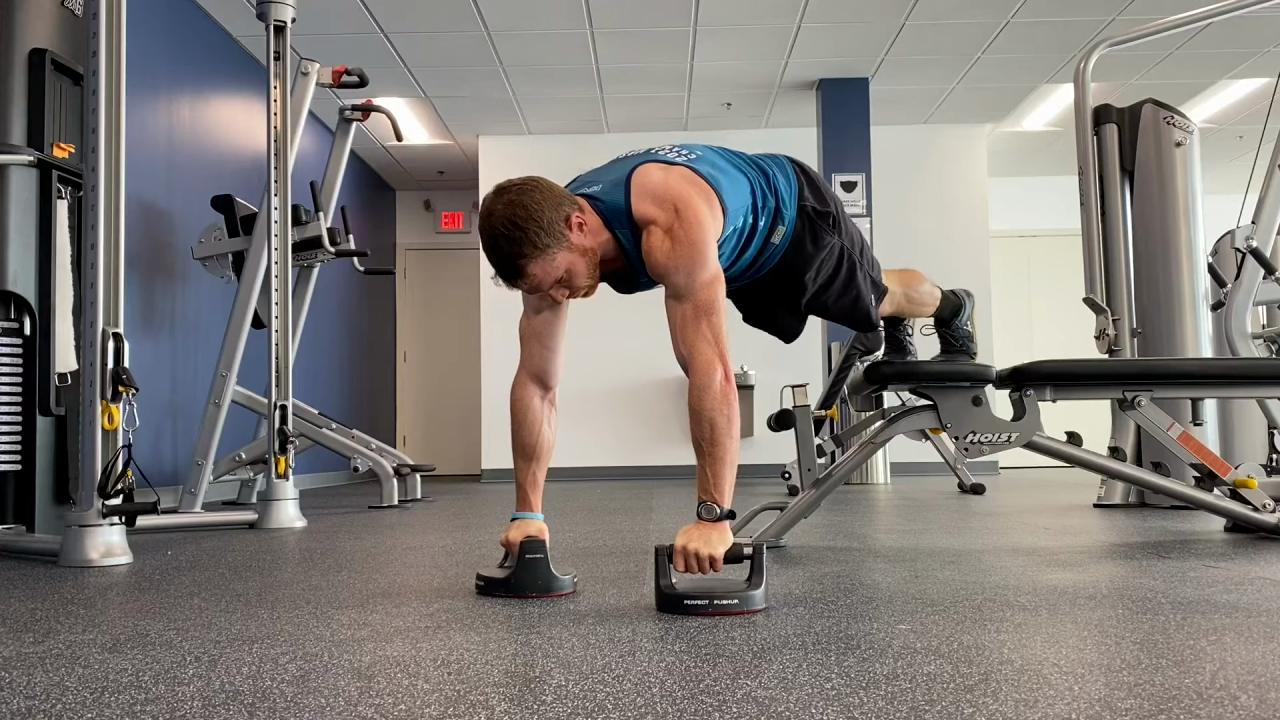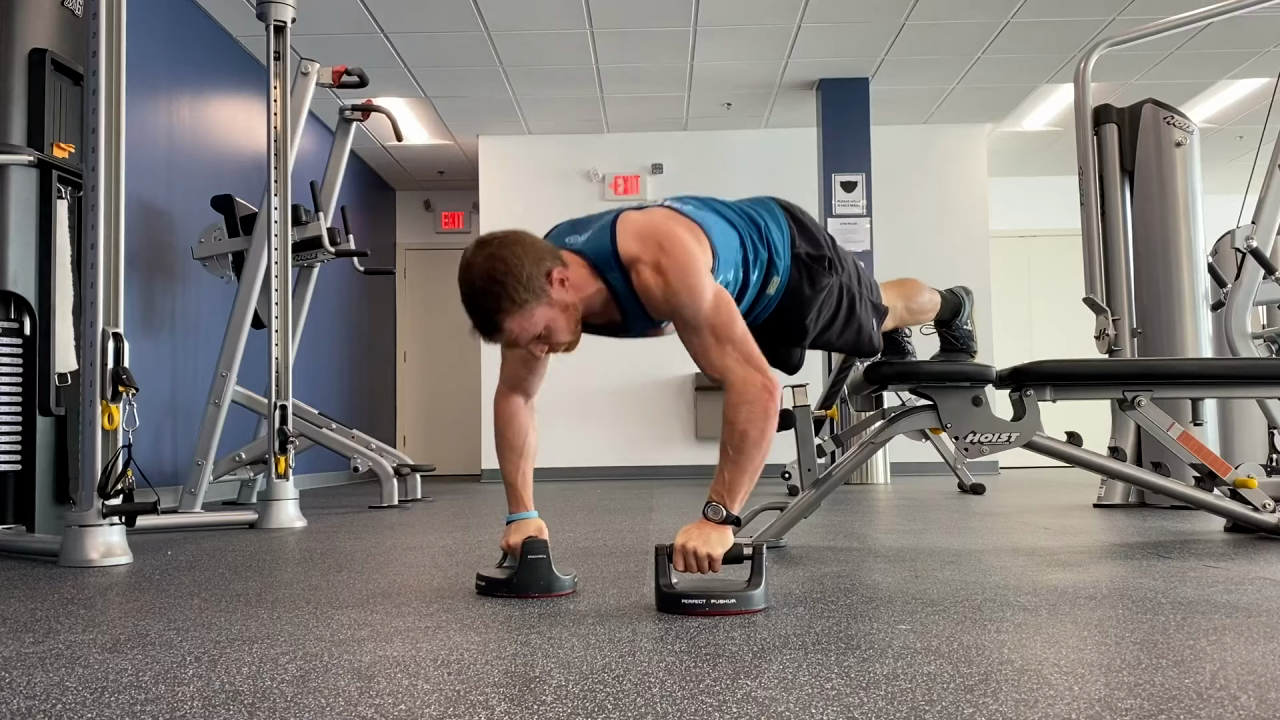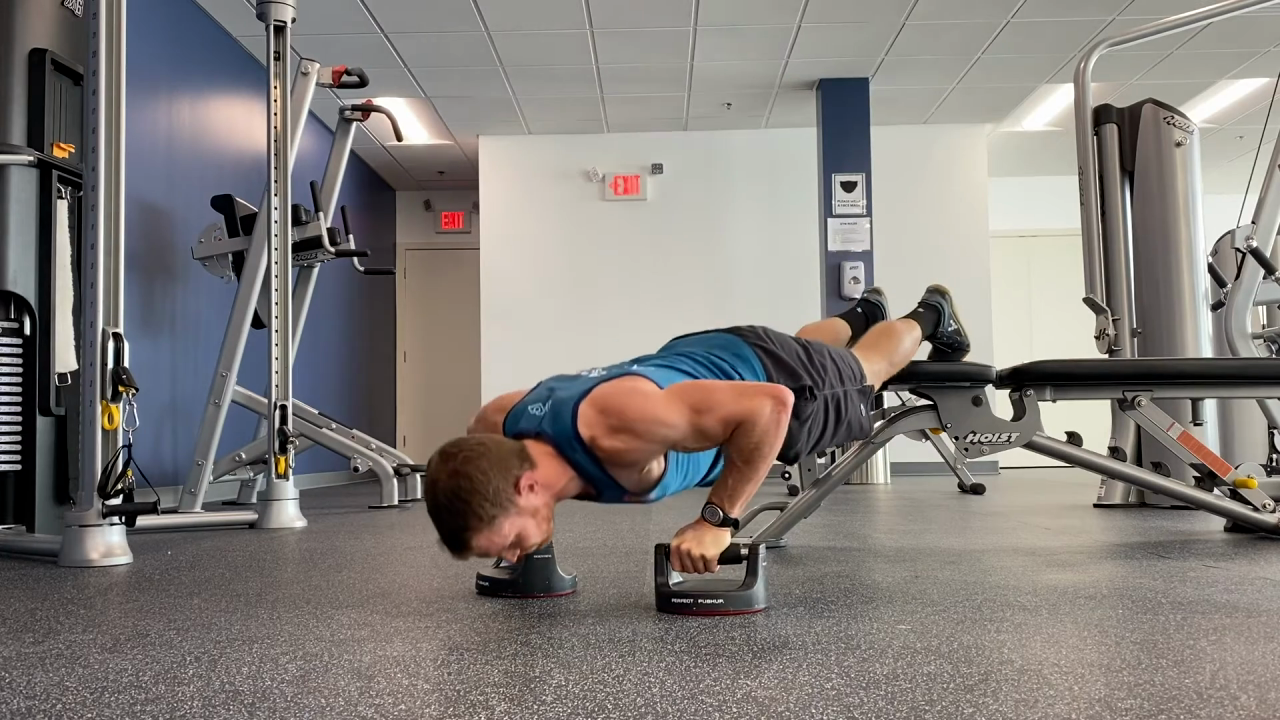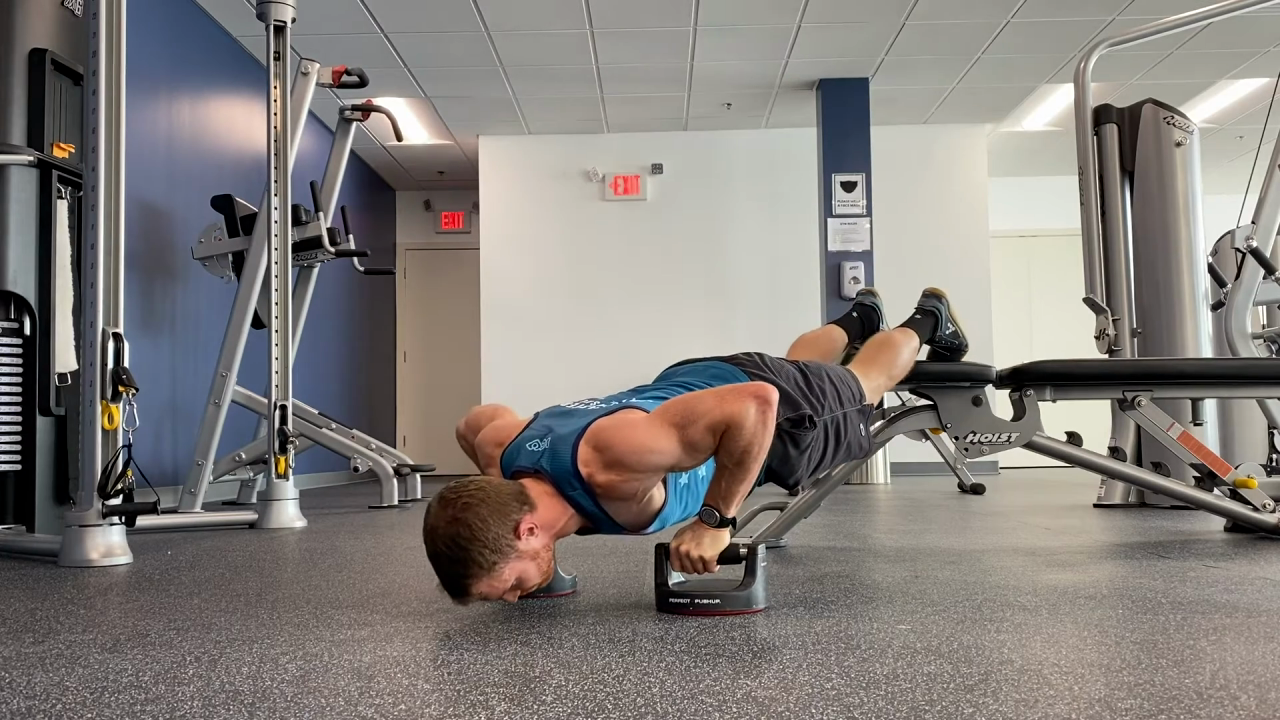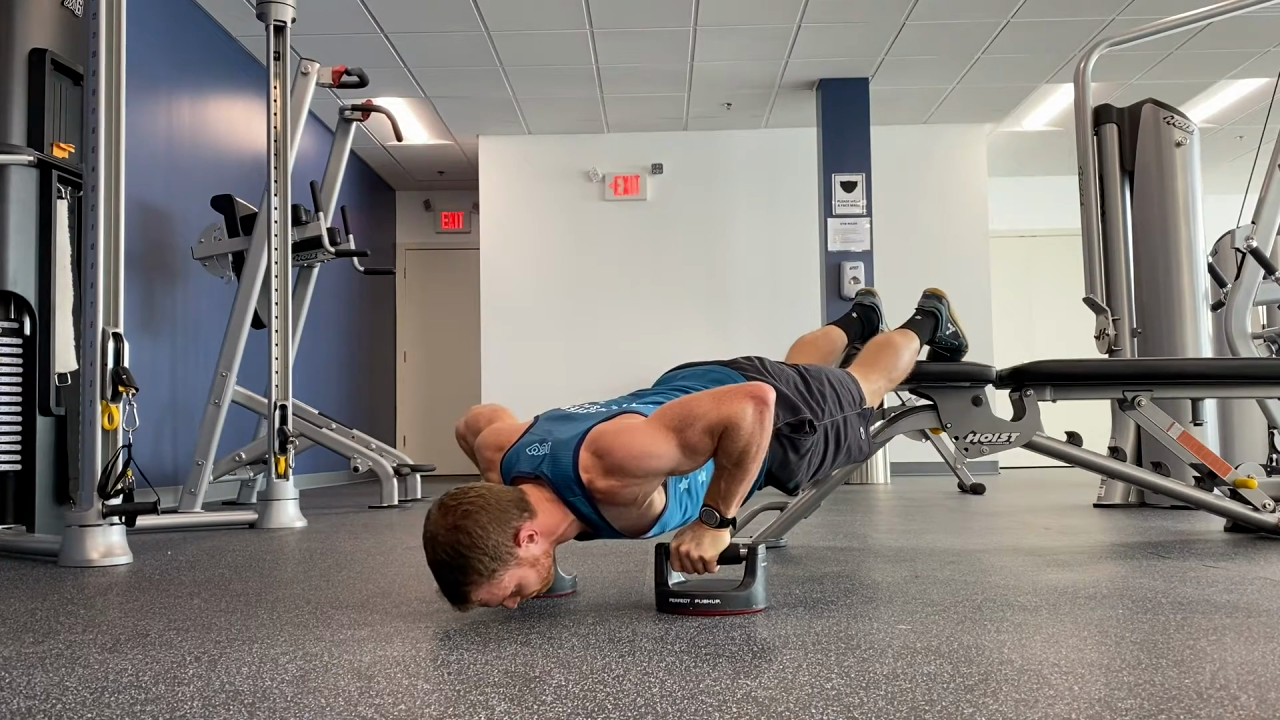
dt=0.7s
person 1, frame 1
left shoulder: (670, 221)
right shoulder: (549, 240)
left elbow: (710, 372)
right elbow: (535, 381)
left wrist: (713, 515)
right wrist: (527, 511)
left hip: (794, 213)
right hip: (744, 255)
left knee: (876, 298)
left ankle: (952, 310)
right ankle: (895, 335)
person 1, frame 2
left shoulder: (660, 265)
right shoulder: (534, 286)
left elbow: (756, 387)
right elbow: (514, 394)
left wrist: (719, 517)
right wrist: (521, 513)
left hip: (786, 256)
right hip: (739, 283)
left knee: (881, 311)
left ankle: (952, 309)
right ankle: (894, 341)
person 1, frame 3
left shoulder: (614, 431)
right shoulder: (503, 426)
left elbow: (771, 406)
left wrist: (717, 520)
right wrist: (516, 528)
left hip: (768, 380)
right hip: (696, 362)
left knee: (867, 371)
left ankle: (932, 314)
right ankle: (862, 313)
person 1, frame 4
left shoulder: (611, 462)
right shoulder: (502, 451)
left elbow: (757, 403)
right elbow: (472, 422)
left wrist: (714, 521)
right wrist: (512, 494)
left hip: (773, 410)
right hip: (691, 387)
left knee: (863, 385)
right knee: (803, 365)
left ankle: (928, 319)
right ankle: (859, 317)
person 1, frame 5
left shoulder: (610, 468)
right shoulder: (503, 457)
left elbow: (753, 403)
right elbow: (474, 419)
left wrist: (714, 521)
right wrist: (504, 507)
left hip: (774, 414)
right hip: (687, 390)
left knee: (863, 386)
right knee: (800, 368)
left ankle: (929, 318)
right ankle: (858, 318)
